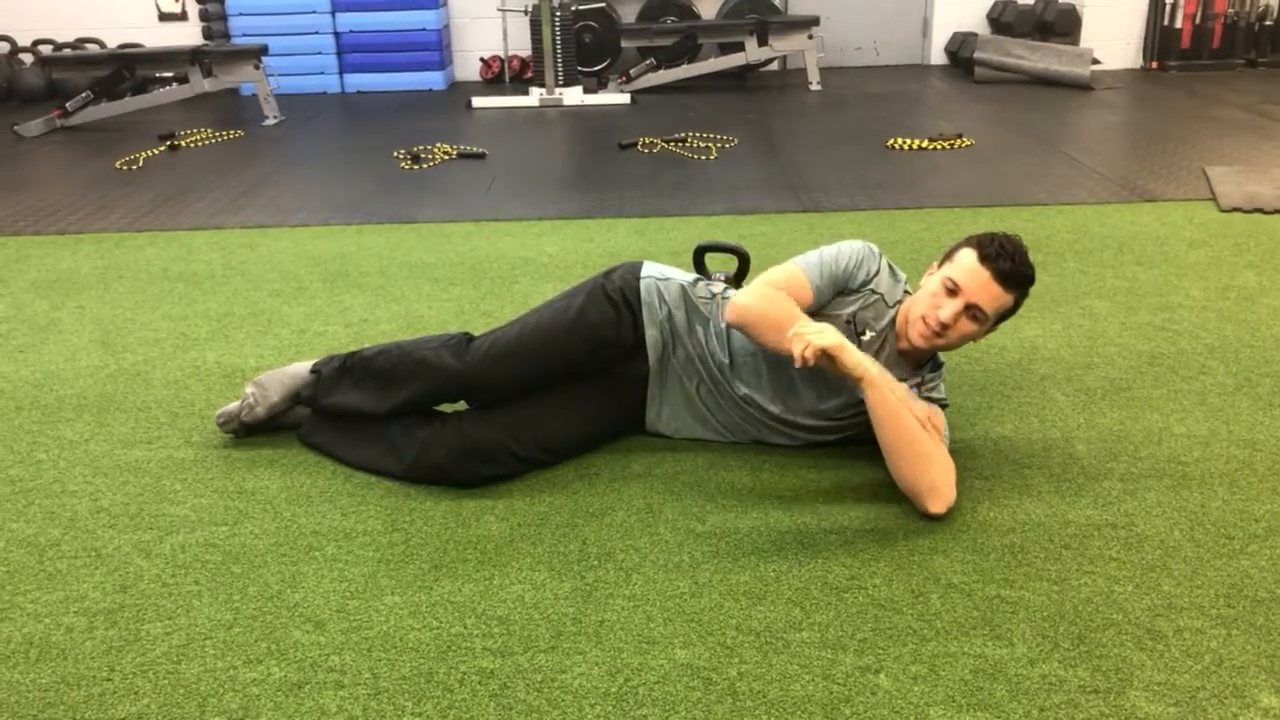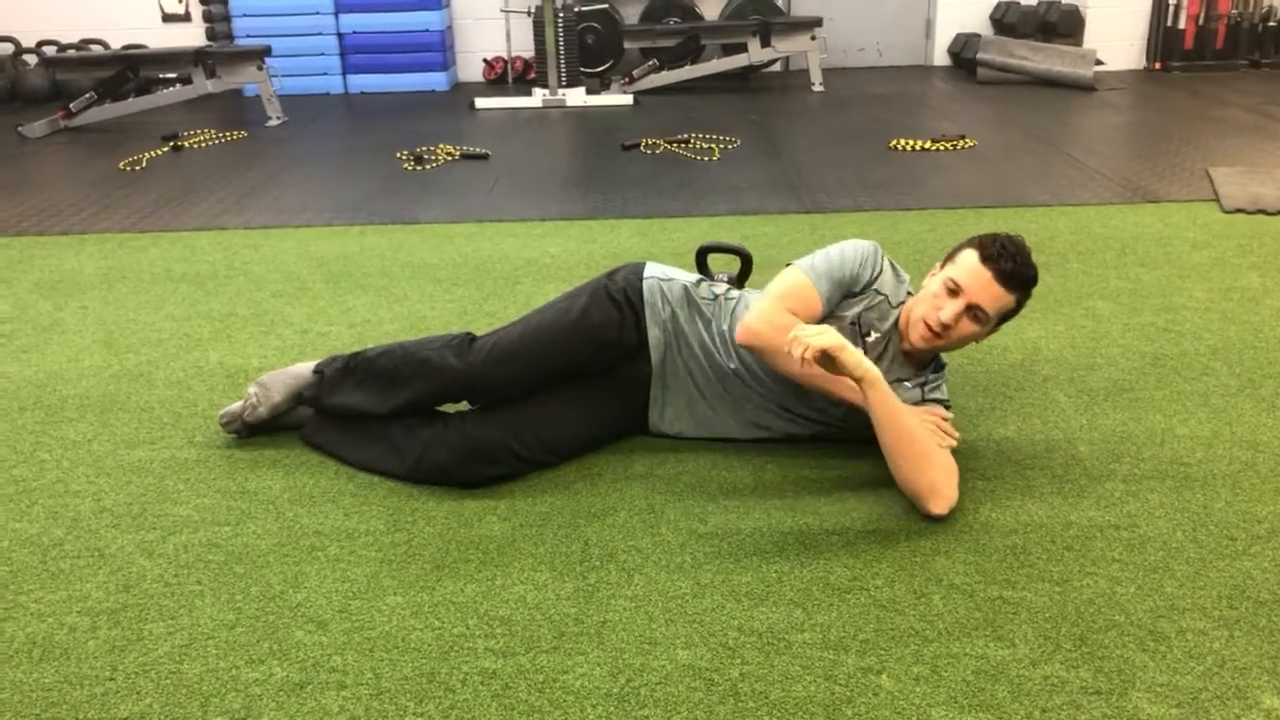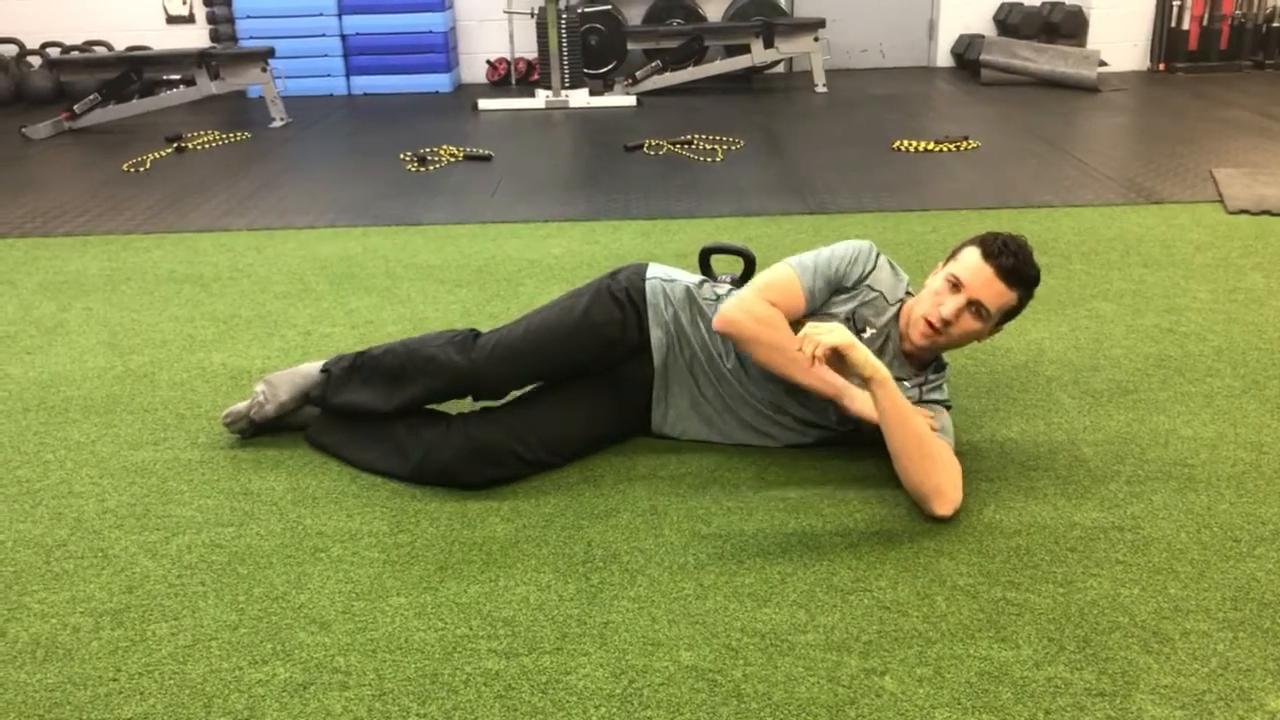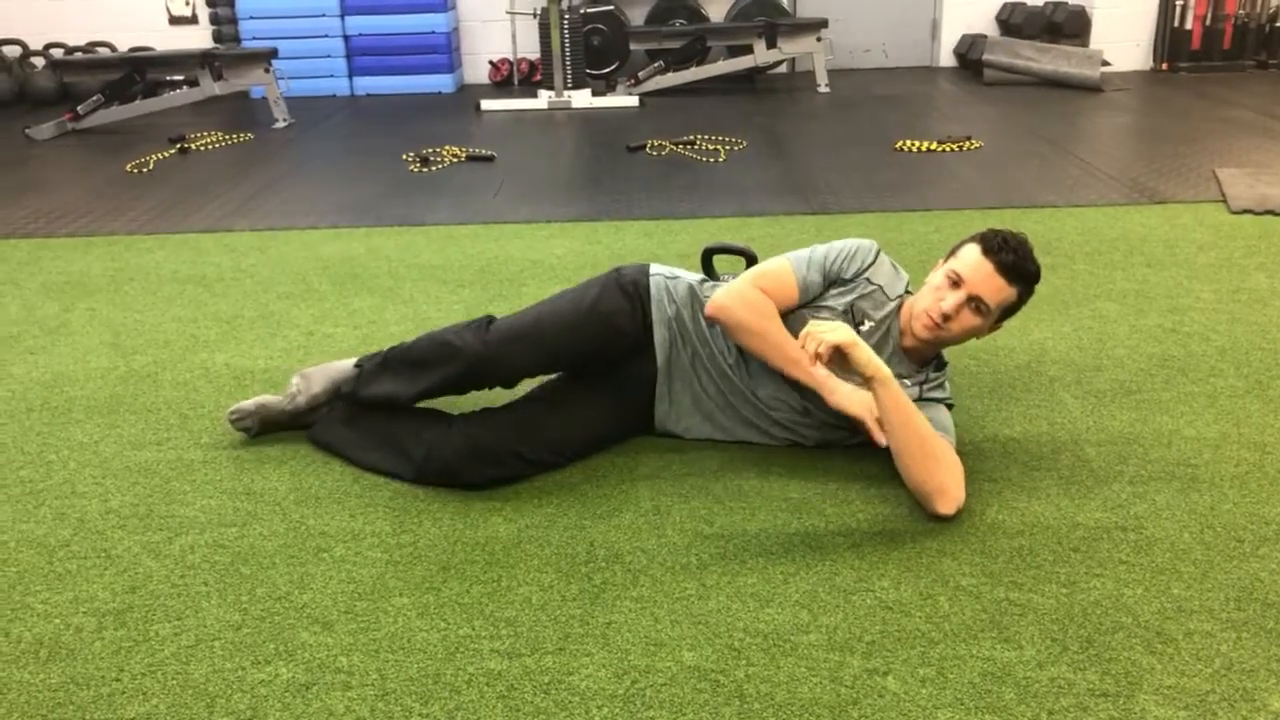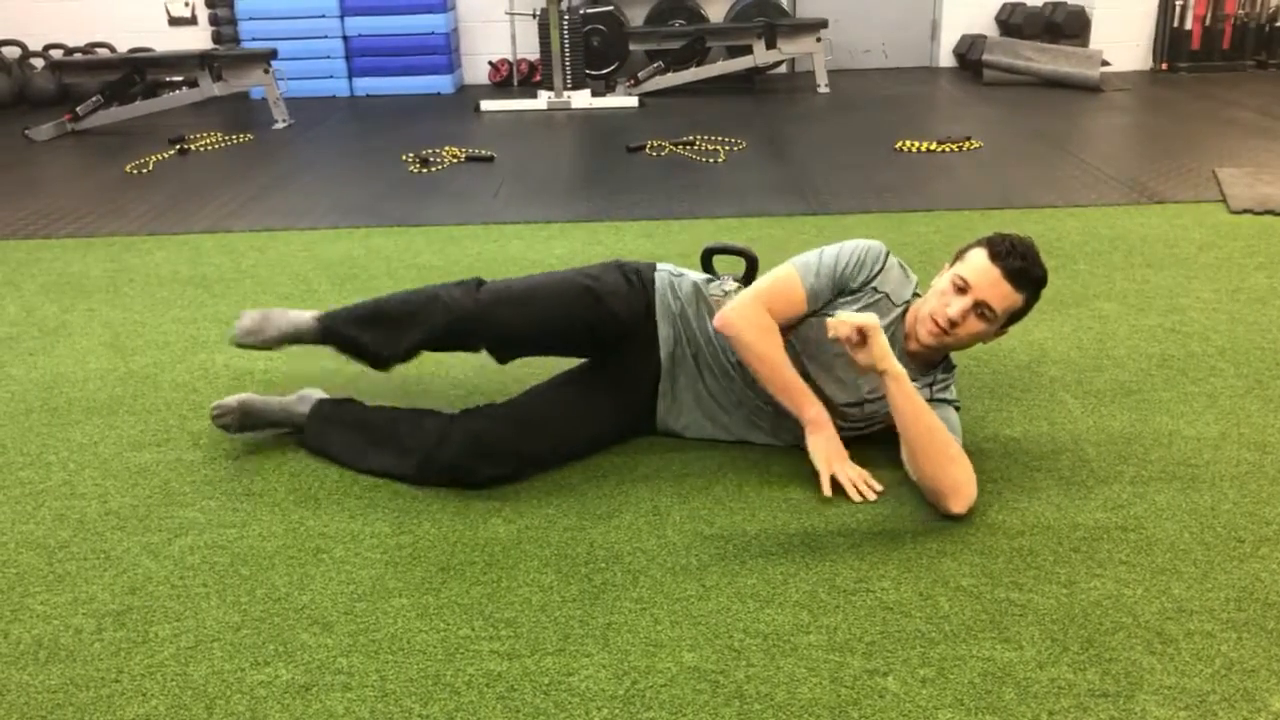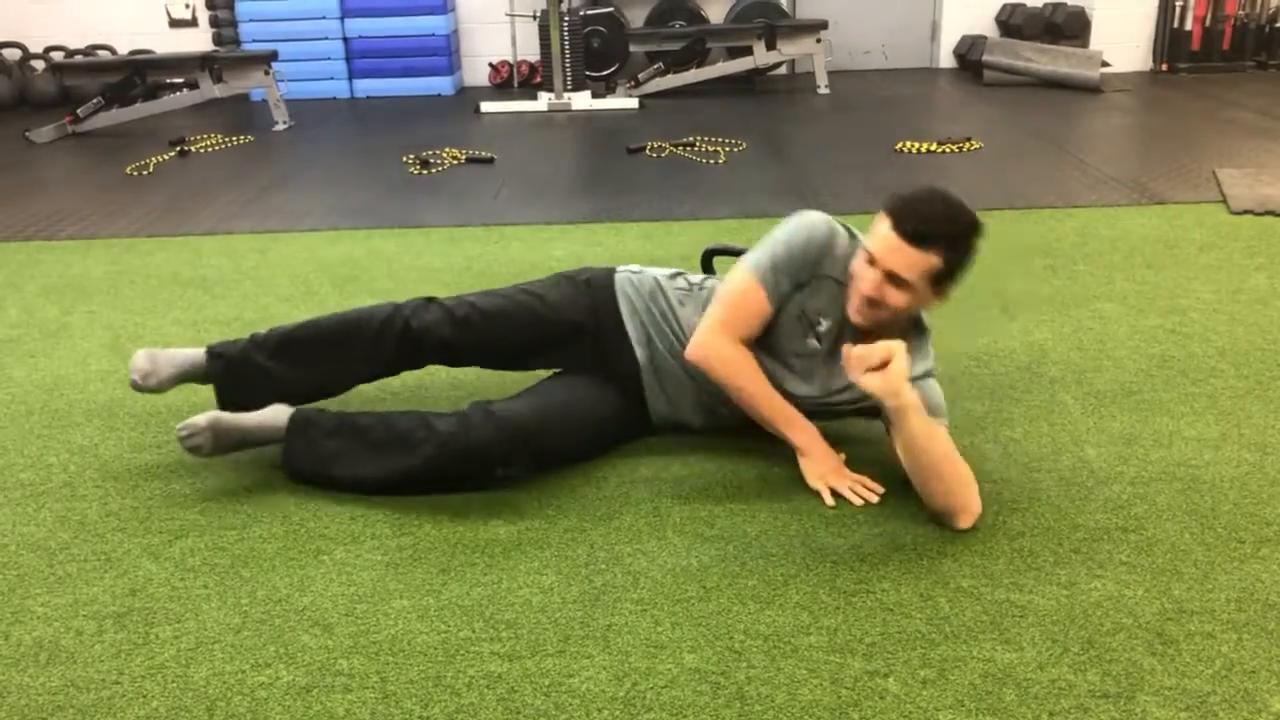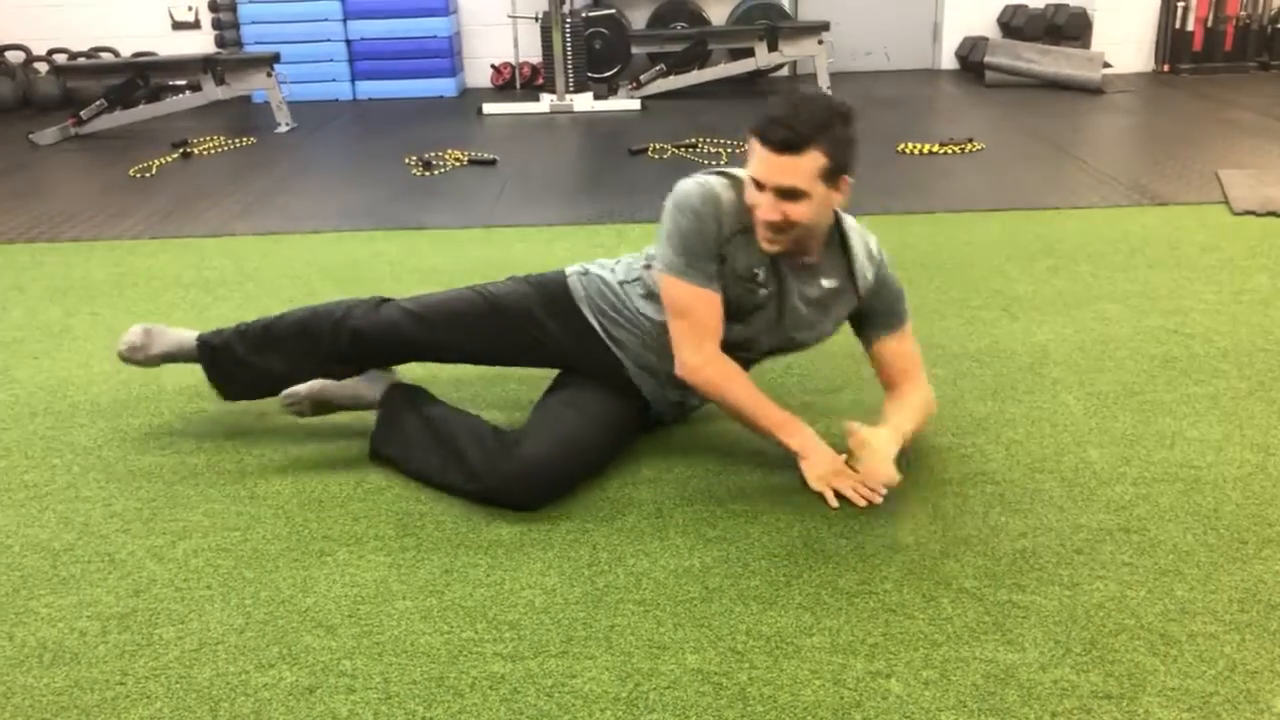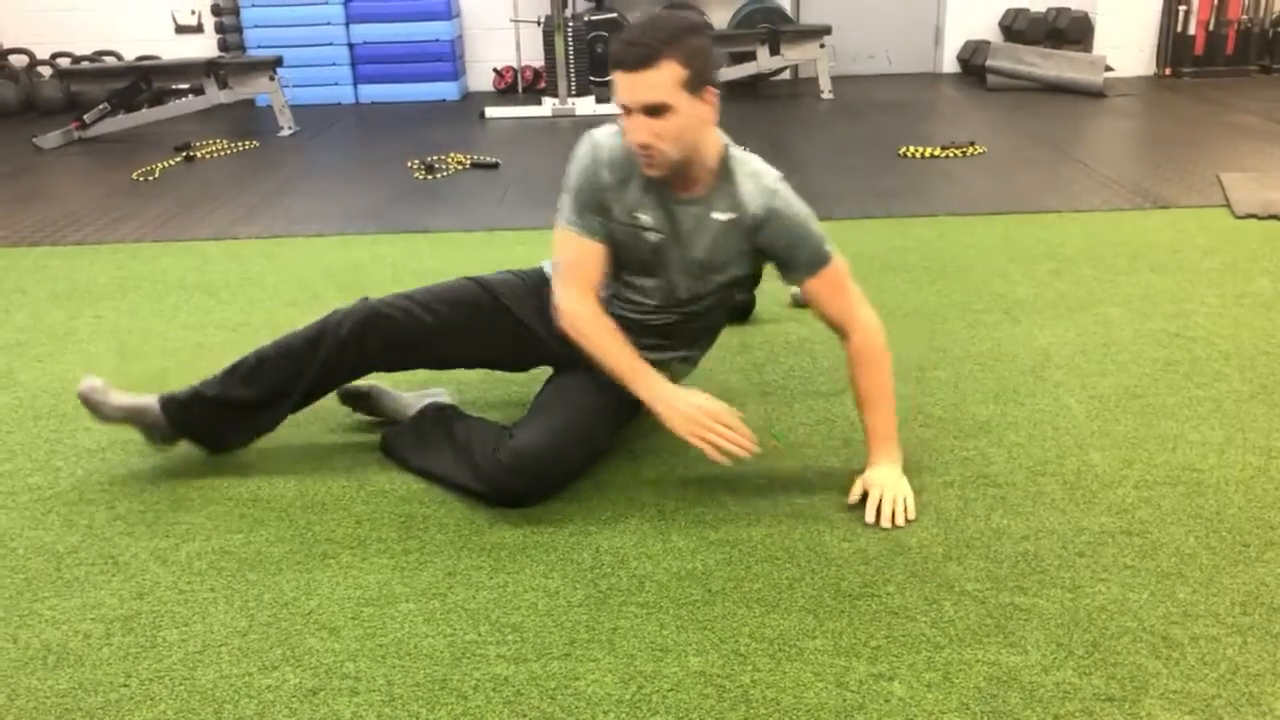
dt=0.3s
person 1, frame 1
left shoulder: (922, 396)
right shoulder: (866, 266)
left elbow: (934, 495)
right elbow: (750, 310)
left wrist: (862, 369)
right wrist: (882, 394)
left hip: (644, 405)
right hip: (649, 313)
left knee: (465, 455)
right knee: (474, 367)
left ankle: (307, 421)
right ankle: (314, 381)
person 1, frame 2
left shoulder: (922, 396)
right shoulder: (869, 267)
left elbow: (935, 496)
right elbow: (759, 327)
left wrist: (861, 372)
right wrist: (867, 401)
left hip: (644, 402)
right hip: (650, 313)
left knee: (468, 454)
right knee: (476, 368)
left ankle: (307, 419)
right ankle: (318, 380)
person 1, frame 3
left shoulder: (924, 399)
right shoulder: (865, 266)
left elbow: (941, 499)
right elbow: (740, 315)
left wrist: (870, 372)
right wrist: (843, 391)
left hip: (649, 409)
right hip: (652, 316)
left knee: (470, 456)
right knee: (482, 364)
left ankle: (313, 421)
right ankle: (324, 382)
person 1, frame 4
left shoulder: (924, 399)
right shoulder: (864, 265)
left elbow: (944, 497)
right elbow: (730, 299)
left wrist: (868, 369)
right wrist: (829, 385)
left hip: (651, 404)
right hip: (654, 314)
left knee: (472, 454)
right knee: (498, 351)
left ankle: (319, 416)
right ankle: (358, 377)
person 1, frame 5
left shoulder: (932, 393)
right shoulder: (872, 264)
left elbow: (954, 497)
right elbow: (739, 315)
left wrist: (891, 370)
right wrist: (815, 425)
left hip: (653, 399)
right hip: (655, 309)
left knee: (477, 448)
right knee: (484, 311)
left ankle: (309, 416)
right ankle: (325, 326)
person 1, frame 6
left shoulder: (908, 370)
right shoulder: (818, 239)
left elbow: (960, 508)
right elbow: (711, 345)
left wrist: (898, 403)
right wrist: (807, 442)
left hip: (637, 399)
right hip: (620, 312)
left knee: (482, 445)
right knee: (426, 329)
left ankle: (286, 432)
right ankle: (219, 366)
person 1, frame 7
left shoulder: (860, 267)
right shoulder: (702, 203)
left elbow: (913, 383)
right elbow: (699, 359)
left wrist: (881, 447)
right wrist: (803, 443)
left hip: (641, 388)
right hip: (589, 307)
left knee: (526, 476)
right knee: (387, 324)
left ankle: (391, 405)
right ankle: (209, 348)
person 1, frame 8
left shoulder: (764, 205)
right shoulder: (603, 155)
left elbow: (858, 329)
right elbow: (576, 302)
left wrist: (885, 460)
right wrist: (664, 397)
left hip: (631, 363)
right hip: (561, 306)
left knee: (521, 471)
right knee: (374, 323)
left ankle: (417, 418)
right ankle: (184, 416)
